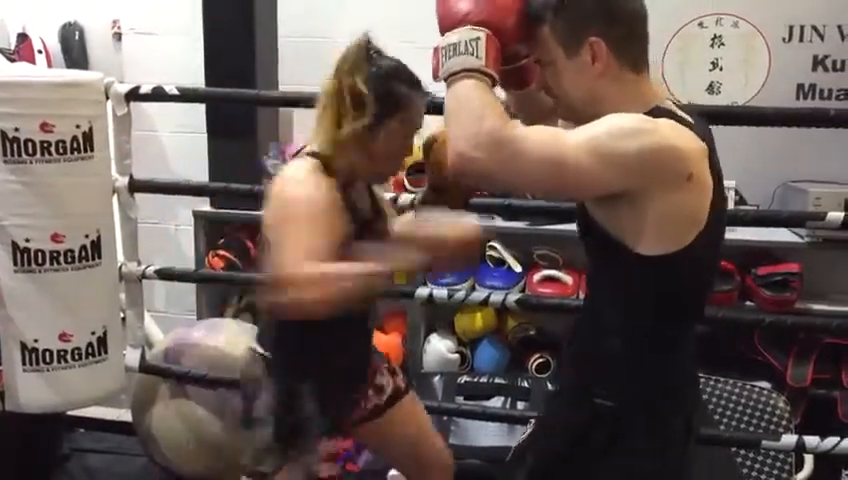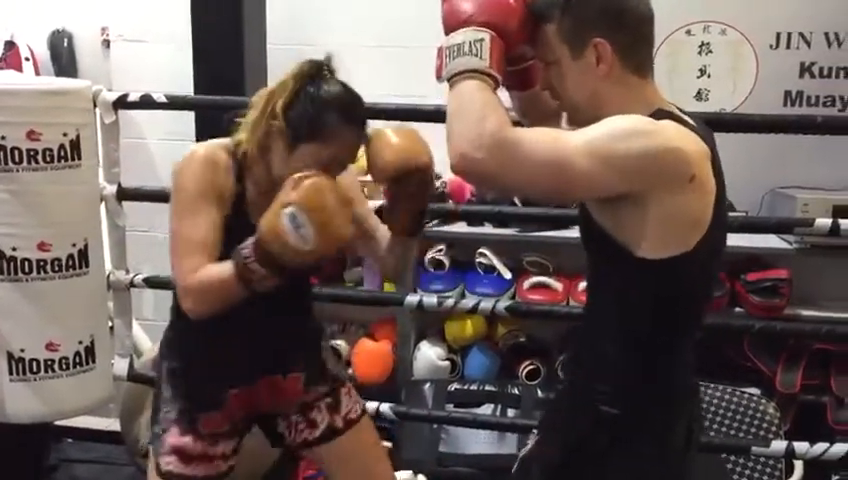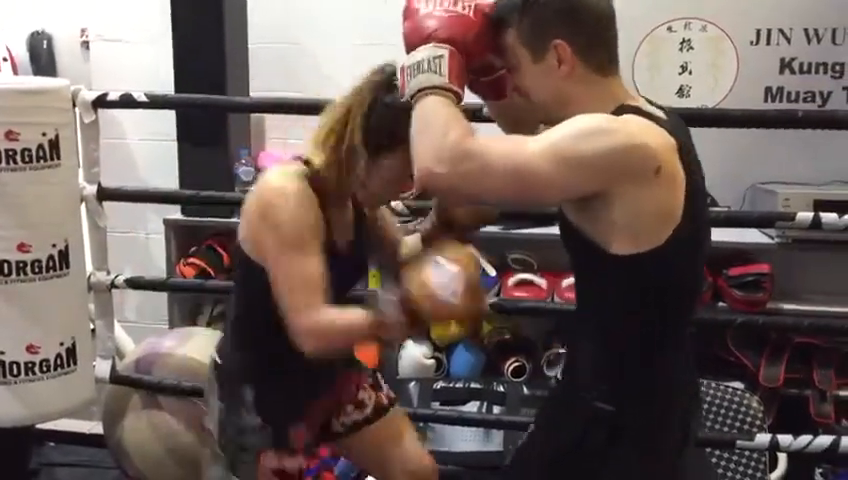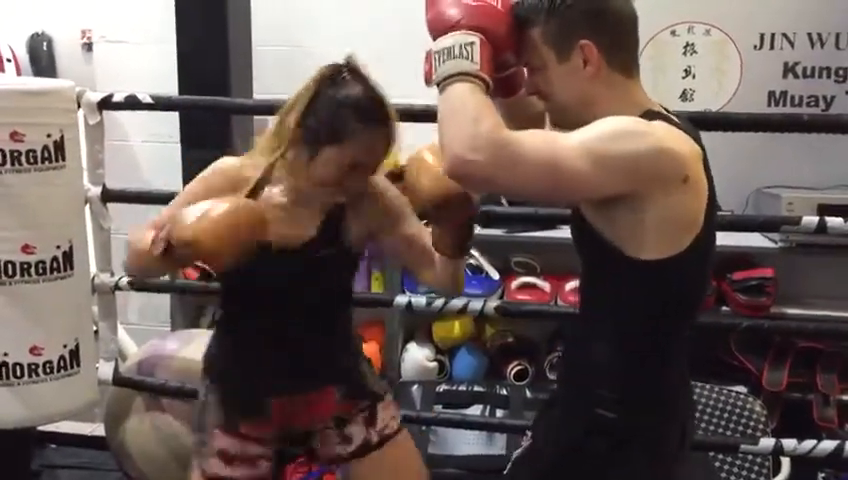
dt=0.5s
person 1, frame 1
left shoulder: (652, 147)
right shoulder: (667, 130)
left elbow: (477, 151)
right elbow: (547, 145)
left wrist: (468, 41)
right wrist: (513, 57)
left hip: (626, 416)
right hip: (634, 397)
person 1, frame 2
left shoulder: (656, 149)
right shoulder: (668, 133)
left elbow: (478, 154)
right elbow: (548, 148)
left wrist: (473, 47)
right wrist: (515, 61)
left hip: (625, 425)
right hip: (632, 403)
person 1, frame 3
left shoulder: (622, 144)
right shoulder: (646, 129)
left elbow: (440, 169)
right elbow: (535, 145)
left wrist: (435, 61)
right wrist: (486, 71)
left hip: (620, 420)
right hip: (645, 397)
person 1, frame 4
left shoulder: (649, 150)
right shoulder: (651, 134)
left elbow: (471, 158)
right elbow: (534, 148)
left wrist: (462, 50)
right wrist: (501, 68)
left hip: (616, 429)
right hip: (621, 404)
person 2, frame 1
left shoulder: (357, 175)
right shoulder: (304, 185)
left elbow: (389, 235)
right elbow: (291, 290)
right wrist: (404, 257)
left hip: (350, 353)
right hip: (302, 374)
person 2, frame 2
left shoulder: (330, 183)
right shoulder: (205, 168)
left elbow: (392, 264)
right elbow: (195, 296)
left wrist: (407, 206)
right wrist: (269, 254)
left hip: (297, 364)
right hip: (205, 374)
person 2, frame 3
left shoulder: (358, 191)
right shoulder: (286, 197)
left elbow: (408, 257)
right elbow: (312, 332)
right wrist: (407, 314)
left hip: (330, 375)
right hip: (260, 389)
person 2, frame 4
left shoulder: (369, 198)
right shoulder: (233, 178)
left elbow: (444, 280)
right elbow: (137, 263)
left wrist: (453, 223)
right wrist: (173, 244)
left hip: (338, 381)
right hip: (242, 387)
